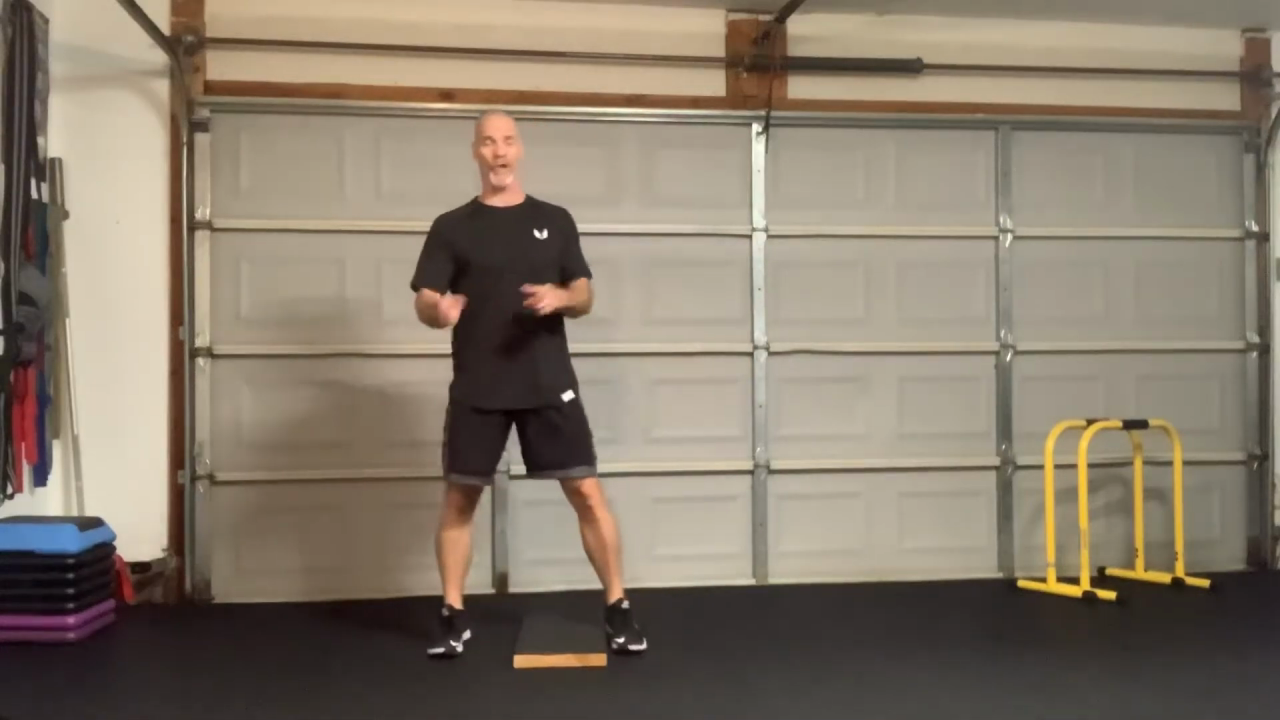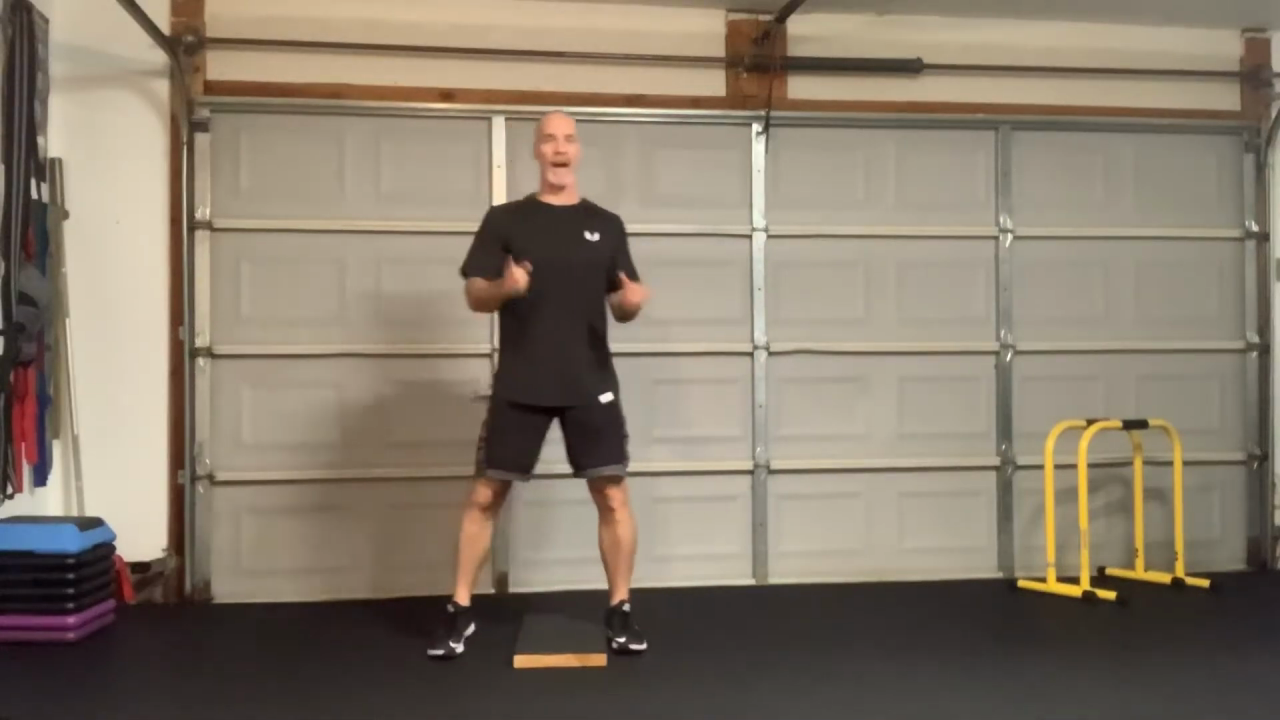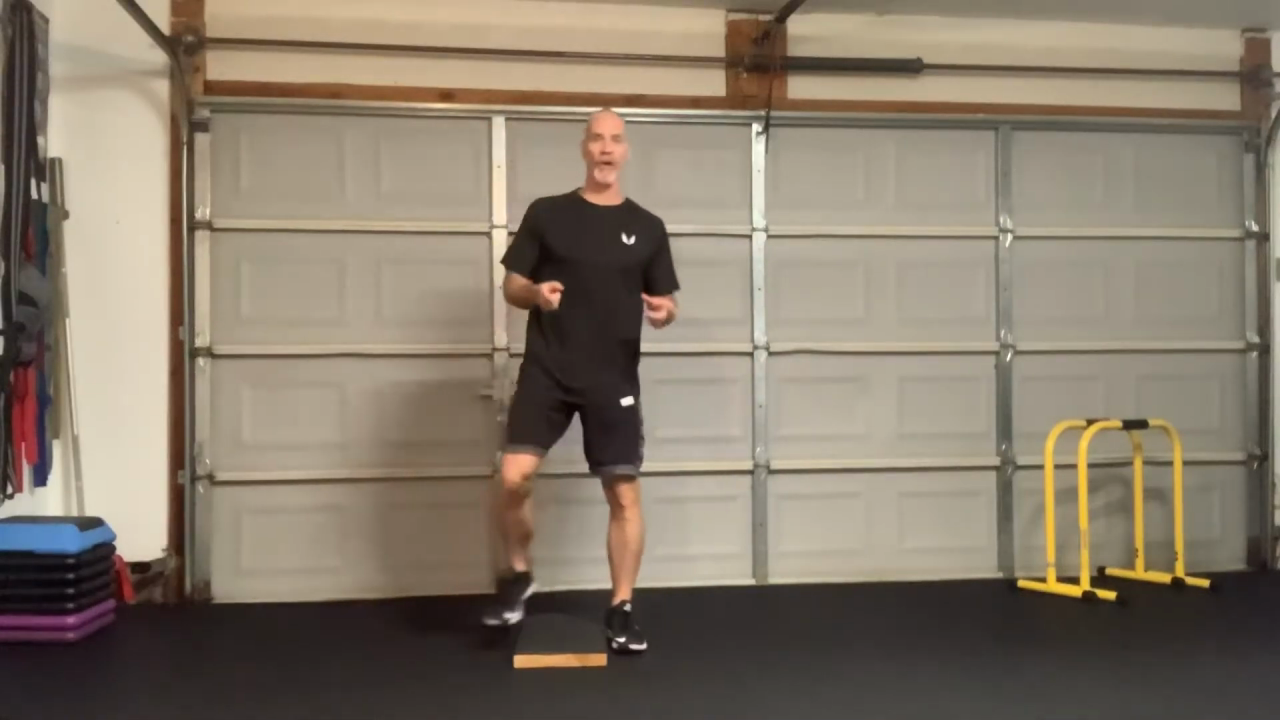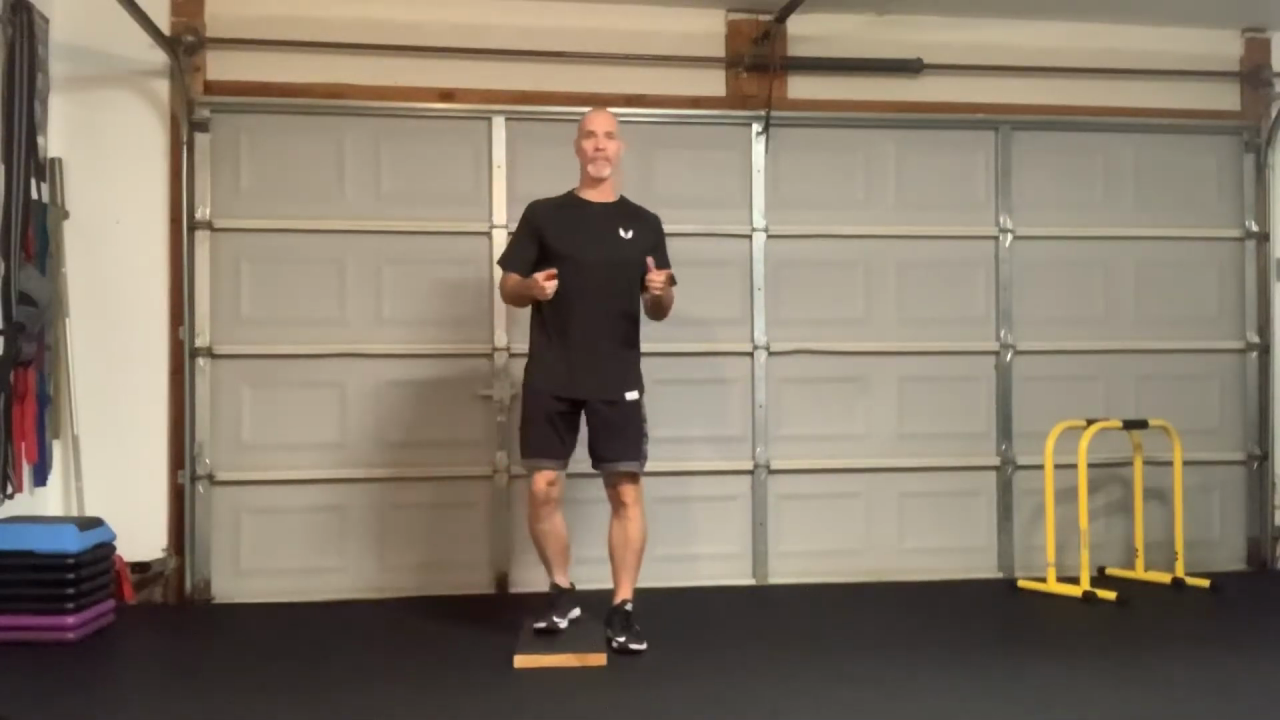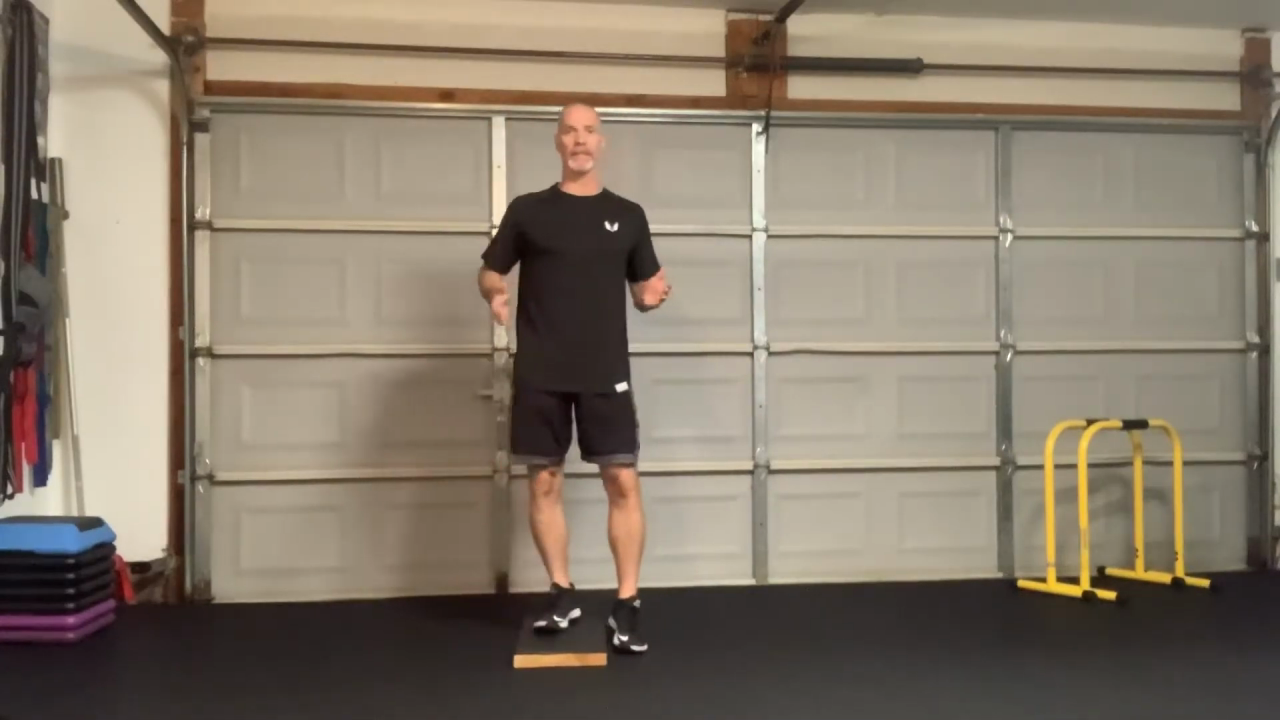
dt=0.3s
person 1, frame 1
left shoulder: (554, 220)
right shoulder: (451, 227)
left elbow: (583, 304)
right elbow: (423, 305)
left wrist: (563, 297)
right wrist: (441, 308)
left hip: (549, 384)
right hip: (478, 388)
left knee: (587, 493)
right knee: (459, 498)
left ankle: (617, 609)
right ankle: (453, 614)
person 1, frame 2
left shoulder: (606, 225)
right shoulder: (504, 220)
left elbow: (621, 308)
right elbow: (474, 295)
left wrist: (631, 300)
right wrist: (504, 286)
left hip: (591, 382)
right hip: (521, 383)
left knee: (612, 495)
right knee: (485, 496)
left ankle: (619, 610)
right ankle: (460, 610)
person 1, frame 3
left shoulder: (648, 228)
right shoulder: (545, 213)
left elbow: (662, 302)
right elbow: (511, 286)
left wrist: (664, 312)
right wrist: (535, 295)
left hip: (614, 380)
right hip: (545, 374)
left knee: (623, 494)
right knee: (515, 478)
left ankle: (621, 609)
right ankle: (516, 575)
person 1, frame 4
left shoulder: (644, 223)
right shoulder: (542, 215)
left elbow: (657, 310)
right elbow: (508, 288)
left wrist: (660, 293)
right wrist: (530, 288)
left hip: (617, 377)
right hip: (550, 377)
left knee: (625, 492)
right knee: (543, 489)
left ankle: (622, 608)
right ankle: (562, 593)
person 1, frame 5
left shoulder: (628, 215)
right shoulder: (528, 210)
left elbow: (644, 284)
right elbow: (491, 271)
left wrist: (653, 295)
right wrist: (498, 295)
left hip: (606, 371)
right hip: (540, 372)
left knee: (623, 483)
right knee: (544, 482)
left ankle: (626, 605)
right ankle: (562, 592)
